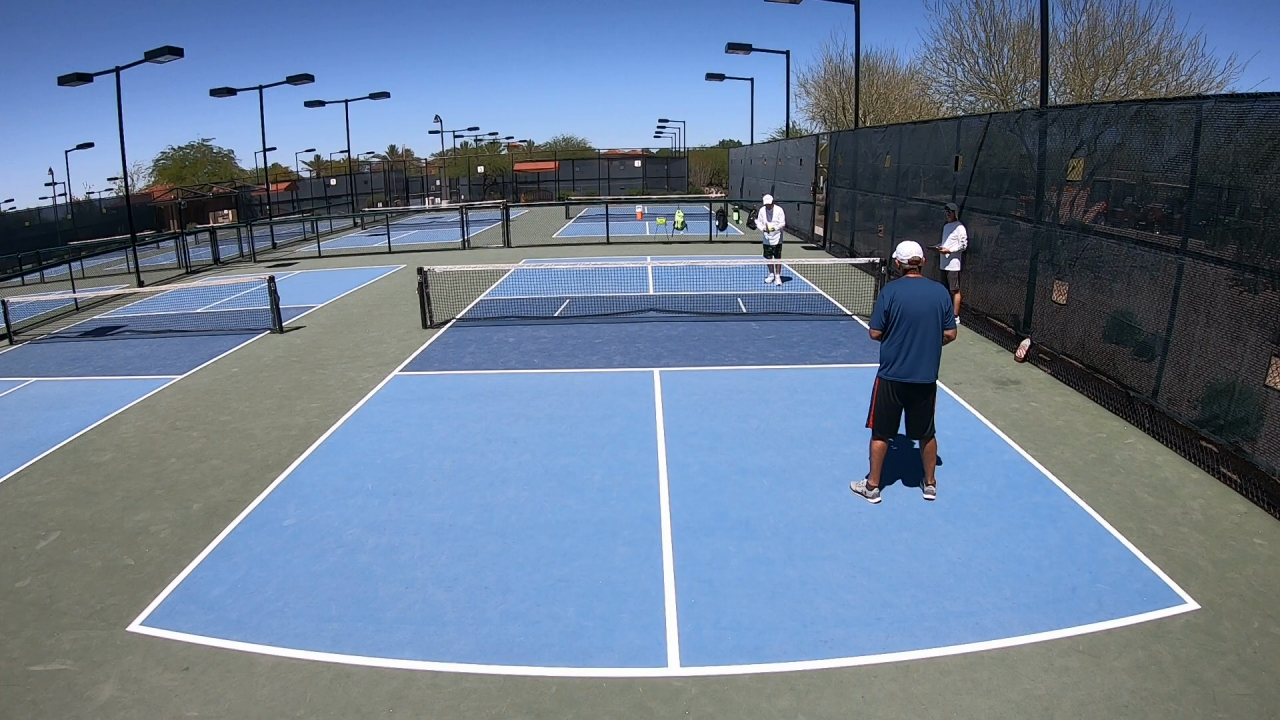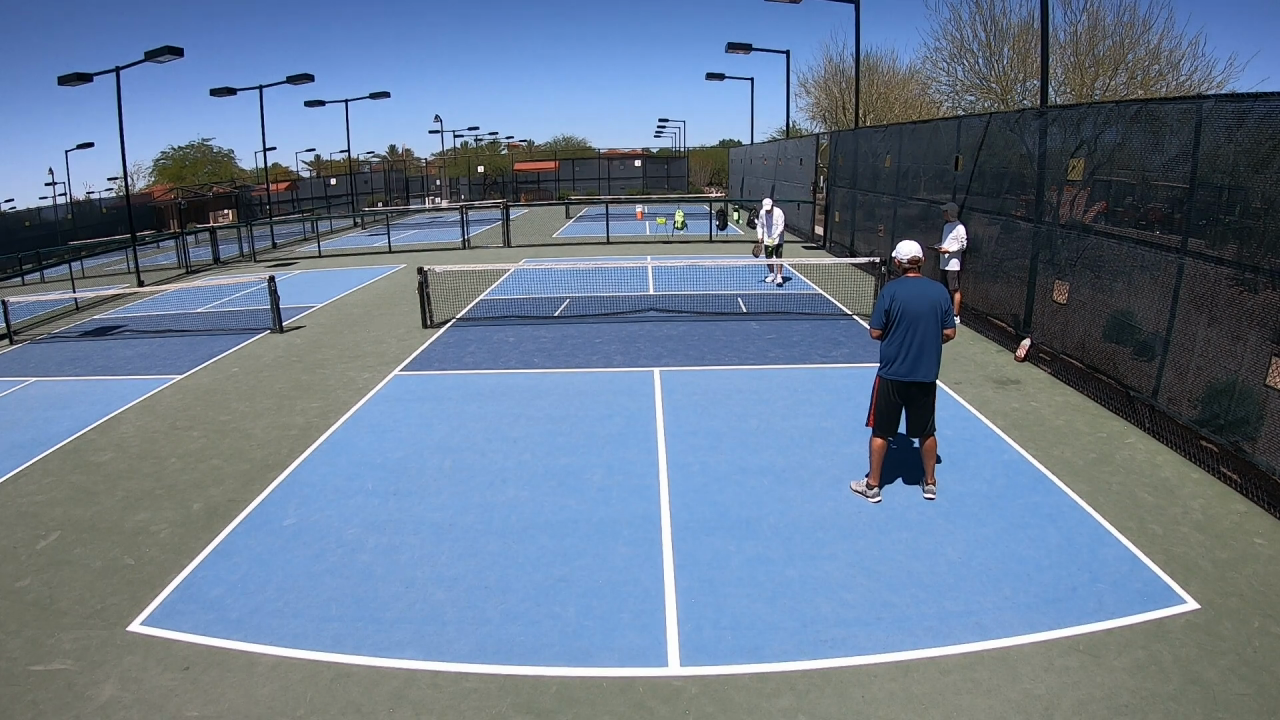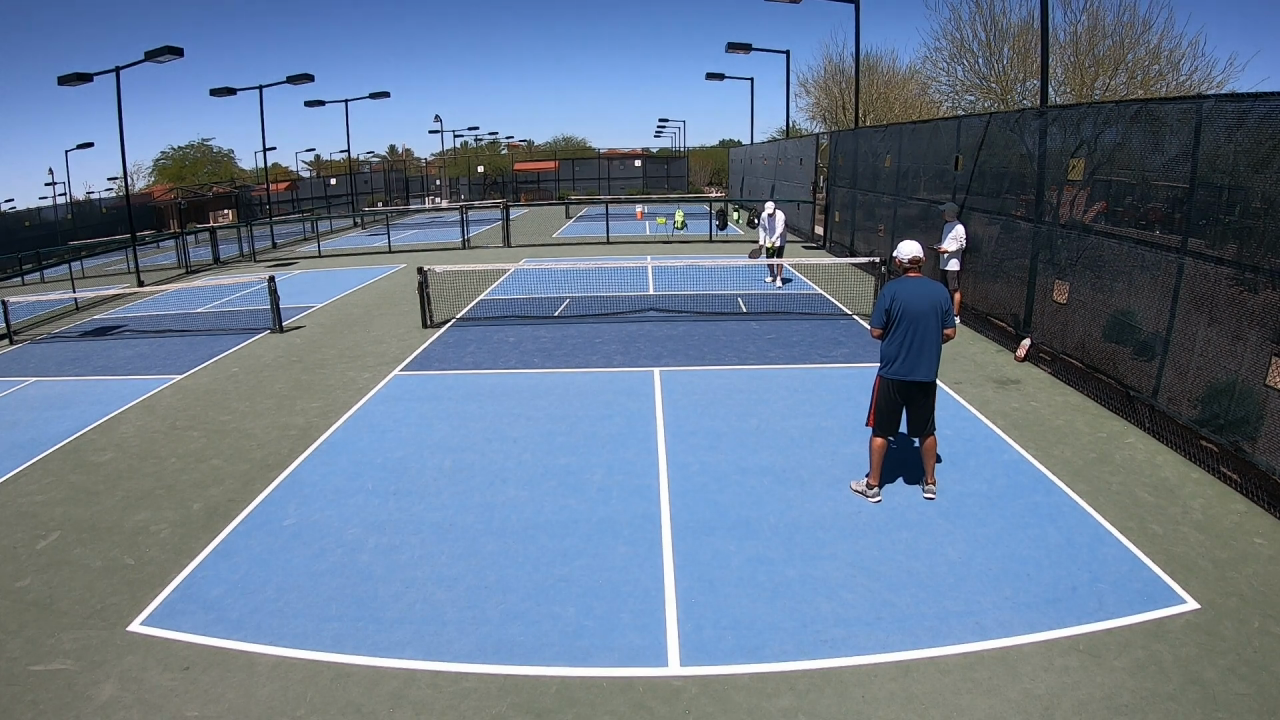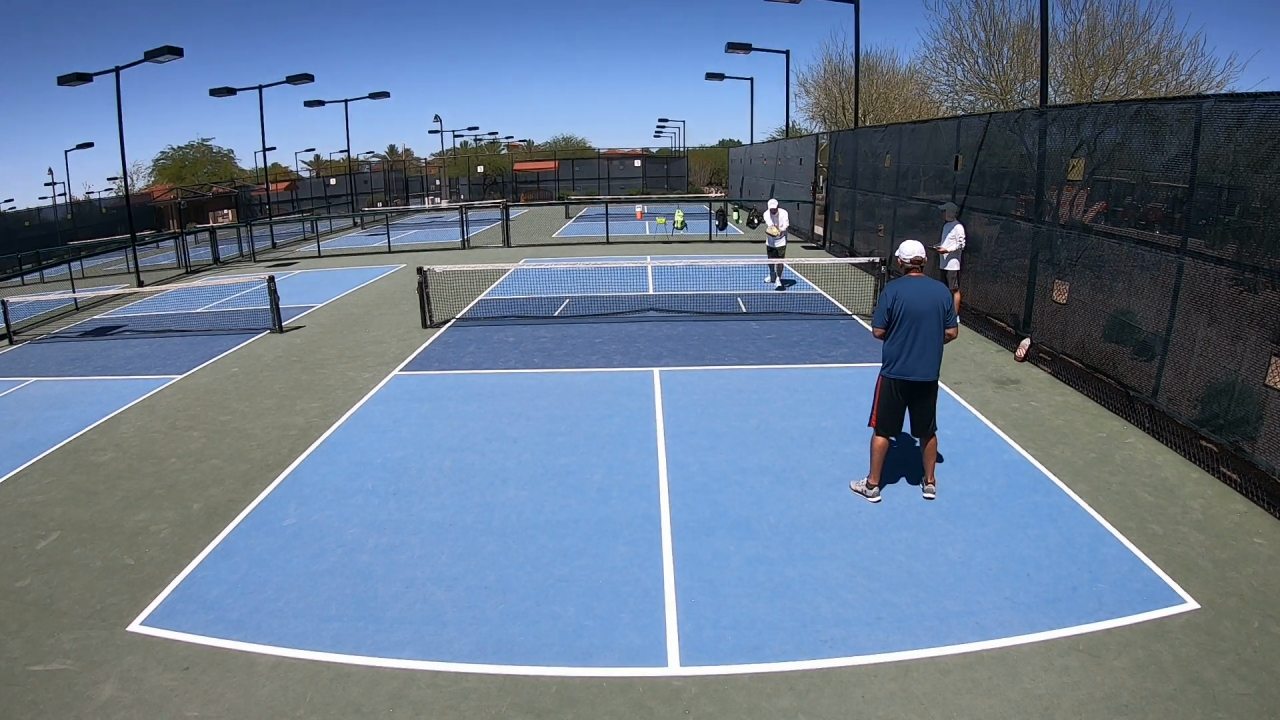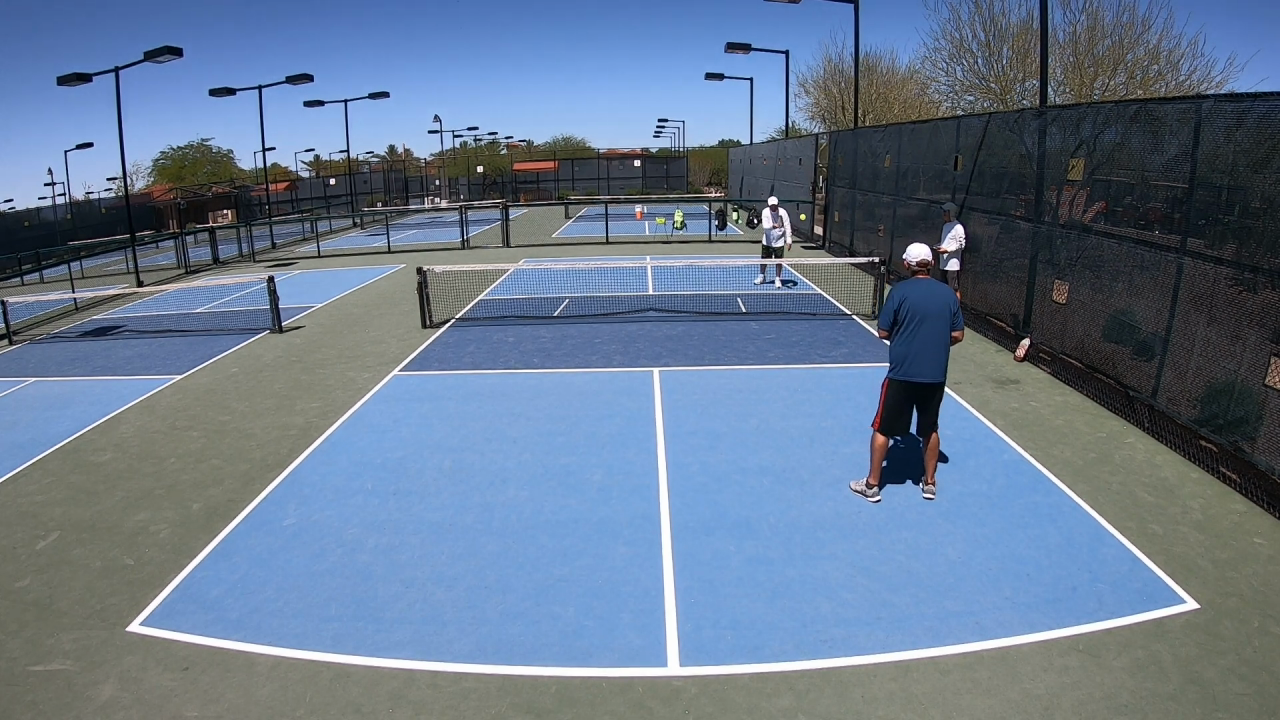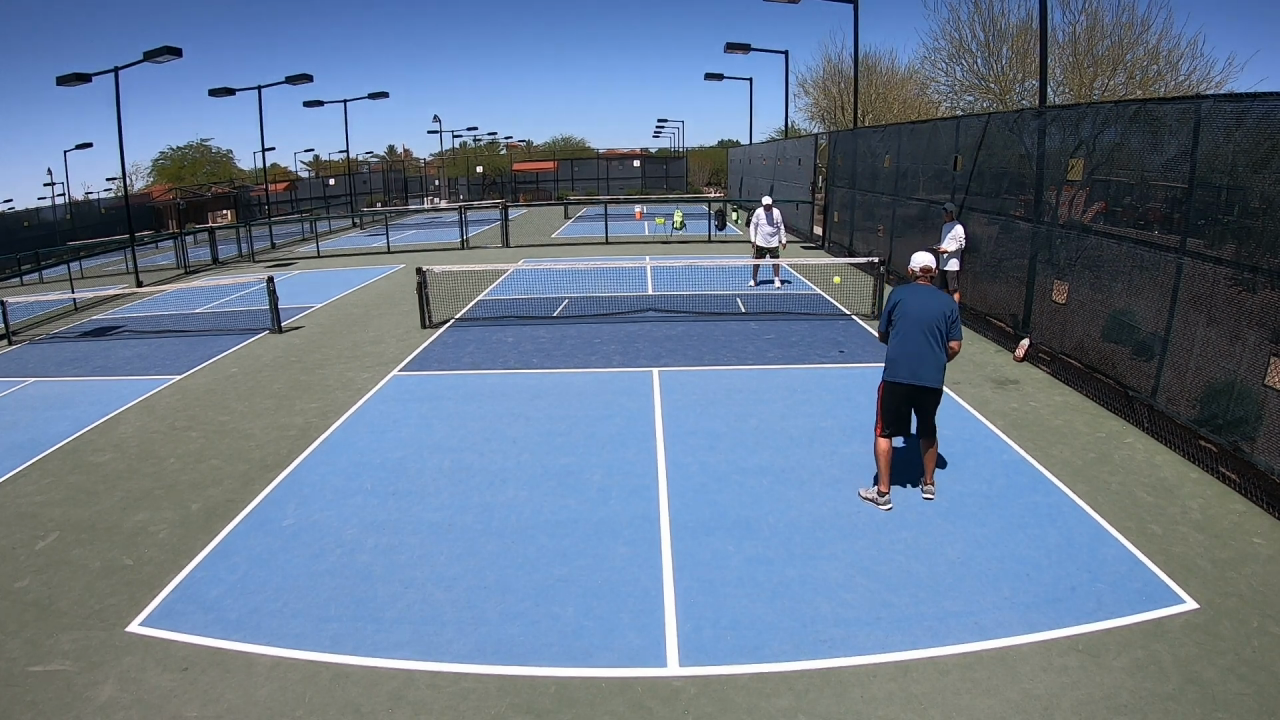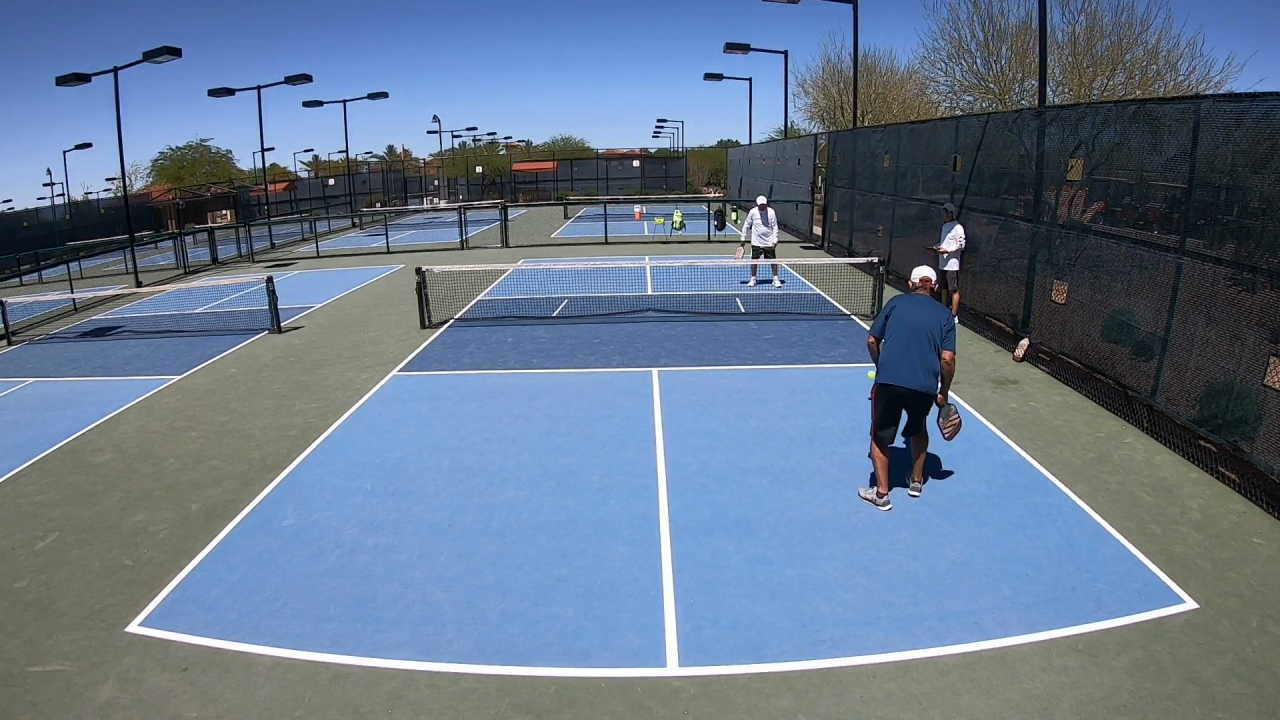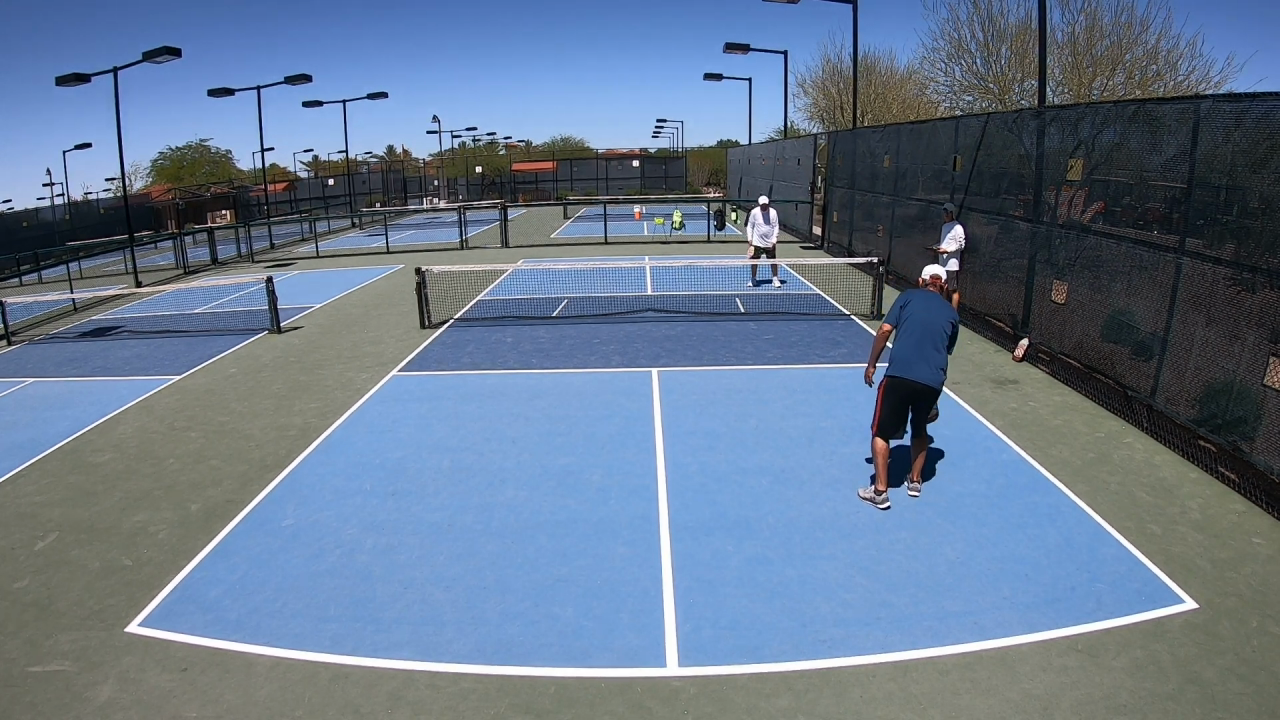
dt=0.3s
person 1, frame 1
left shoulder: (891, 290)
right shoulder: (940, 292)
left elbow: (875, 333)
right elbow: (950, 334)
left hip: (892, 375)
right hip: (926, 376)
left knee: (881, 433)
right knee: (926, 433)
left ankle: (872, 485)
right ankle: (930, 483)
person 1, frame 2
left shoulder: (891, 290)
right shoulder: (940, 292)
left elbow: (875, 333)
right elbow: (949, 333)
left hip: (892, 374)
right hip: (926, 375)
left knee: (881, 431)
right knee: (926, 432)
left ankle: (872, 485)
right ankle: (930, 483)
person 1, frame 3
left shoulder: (891, 289)
right shoulder: (940, 291)
left elbow: (876, 332)
right elbow: (949, 333)
left hip: (892, 374)
right hip: (926, 375)
left knee: (880, 430)
right knee: (926, 431)
left ankle: (872, 484)
right ankle: (930, 482)
person 1, frame 4
left shoulder: (893, 289)
right shoulder: (942, 291)
left elbow: (878, 332)
right elbow: (951, 333)
left hip: (895, 373)
right hip: (929, 374)
left knee: (882, 430)
right knee: (927, 431)
left ankle: (872, 484)
right ankle: (929, 482)
person 1, frame 5
left shoulder: (900, 291)
right shoulder: (948, 294)
left elbow: (884, 333)
right elbow: (957, 336)
left hip: (902, 374)
right hip: (936, 375)
left knee: (883, 429)
right knee: (930, 429)
left ankle: (872, 484)
right ankle: (929, 482)
person 1, frame 6
left shoulder: (898, 294)
right shoulder: (948, 302)
left elbow: (882, 335)
right elbow: (954, 348)
left hip: (896, 377)
right hip: (932, 381)
left knee: (884, 433)
right knee: (928, 432)
left ankle: (883, 492)
right ankle: (928, 484)
person 1, frame 7
left shoulder: (896, 303)
right shoulder: (944, 314)
left elbow: (872, 341)
right elbow: (947, 359)
left wrist: (881, 368)
right wrist: (944, 392)
left hip: (888, 381)
right hip: (925, 386)
left knee: (879, 437)
right knee: (918, 429)
left ankle: (882, 493)
right ankle: (916, 481)
person 1, frame 8
left shoulder: (909, 296)
right shoulder: (951, 312)
left elbow: (885, 330)
left wrist: (871, 364)
left hip: (900, 375)
right hip: (933, 381)
left knee: (880, 432)
right knee: (919, 428)
left ankle: (880, 490)
right ankle: (915, 480)
